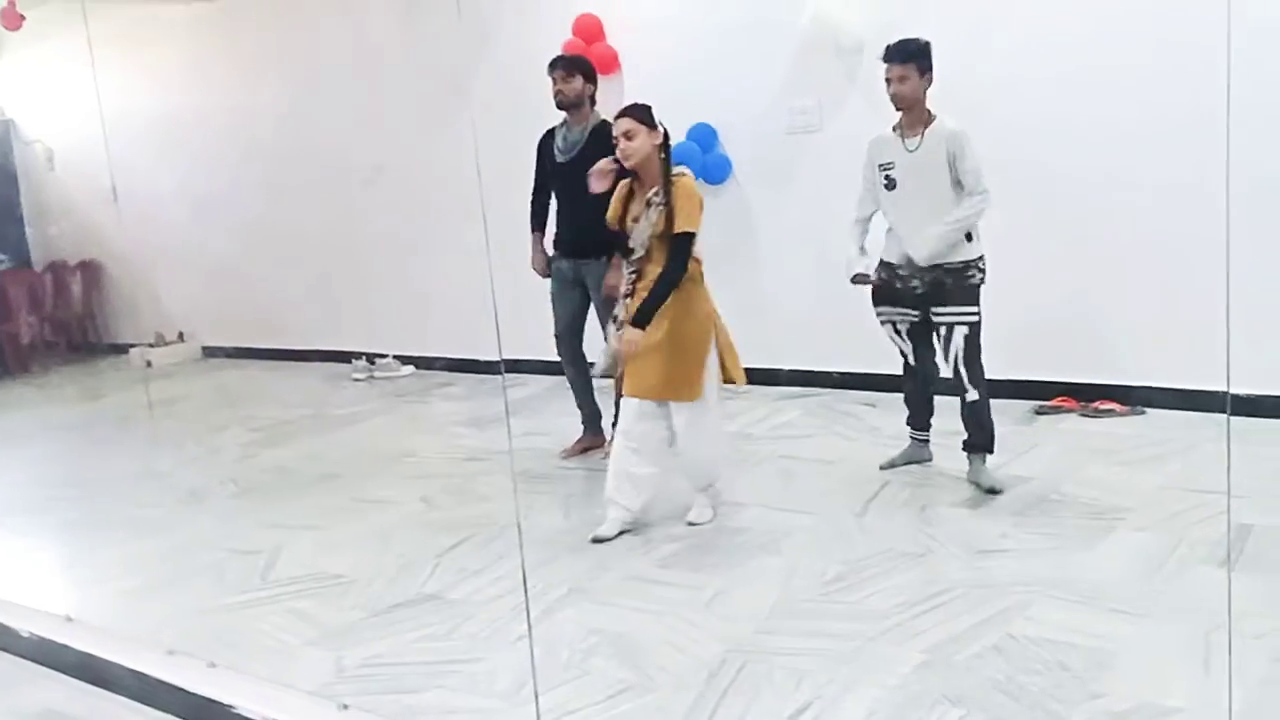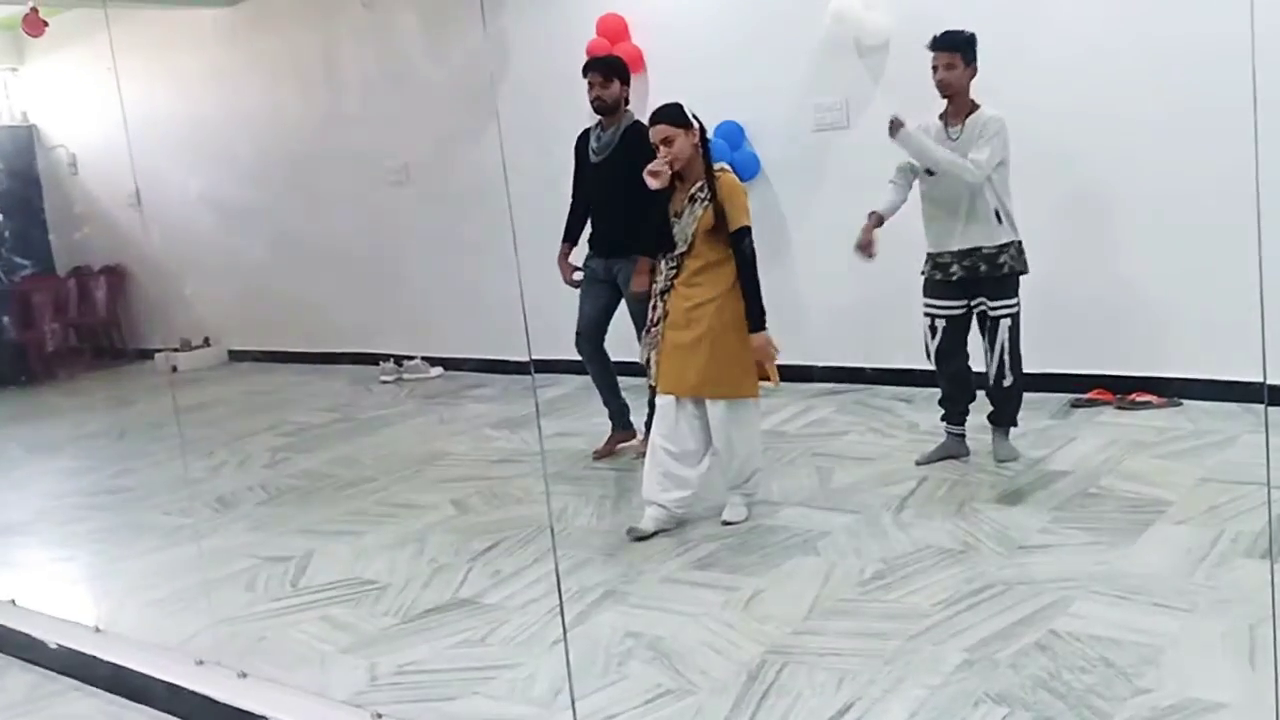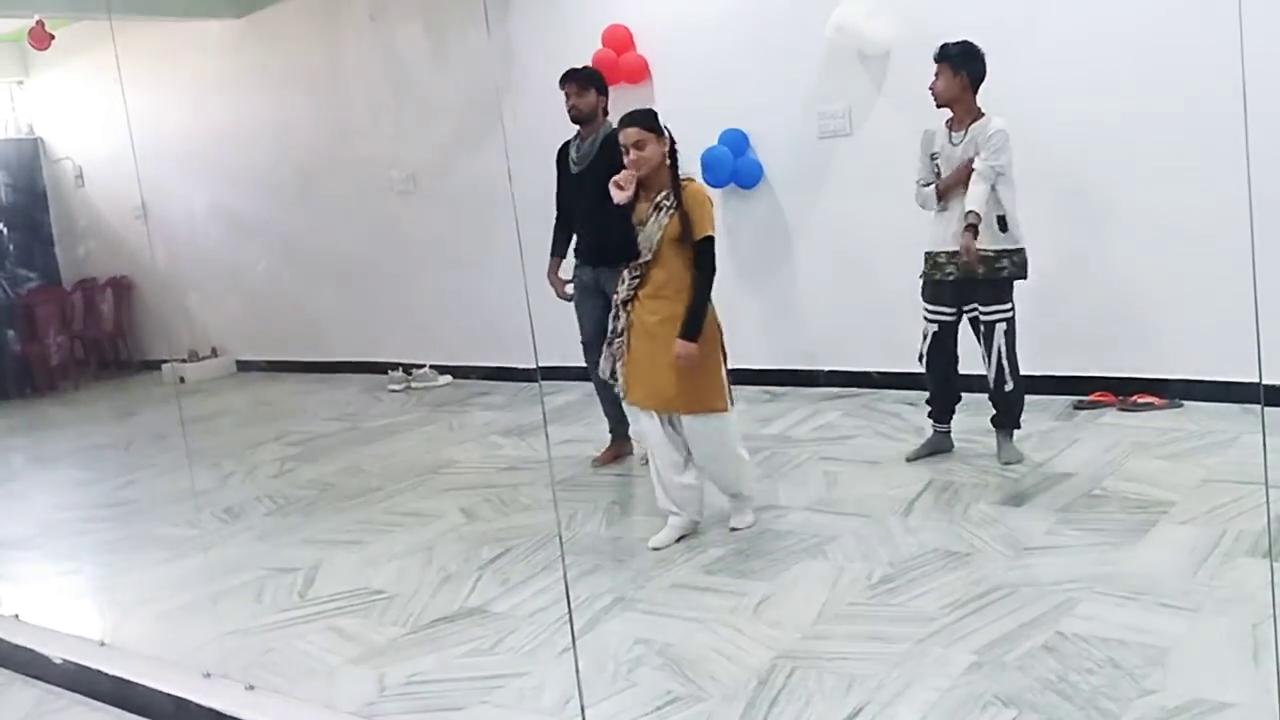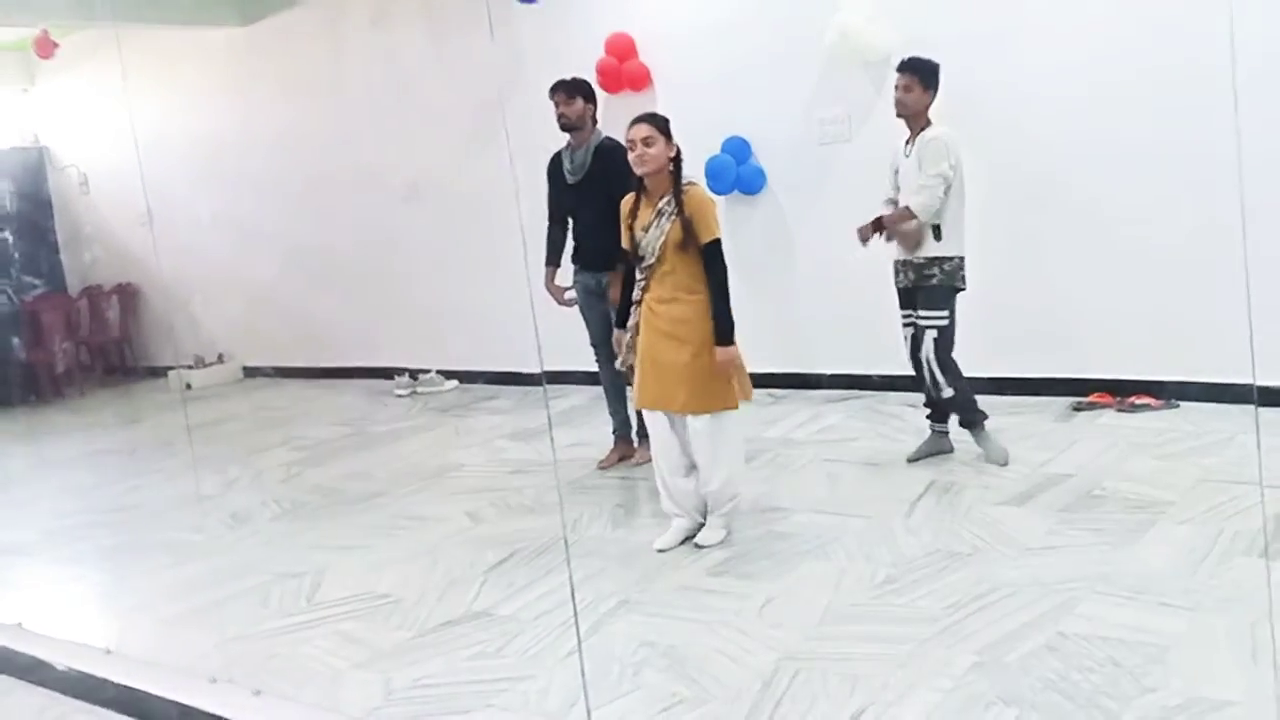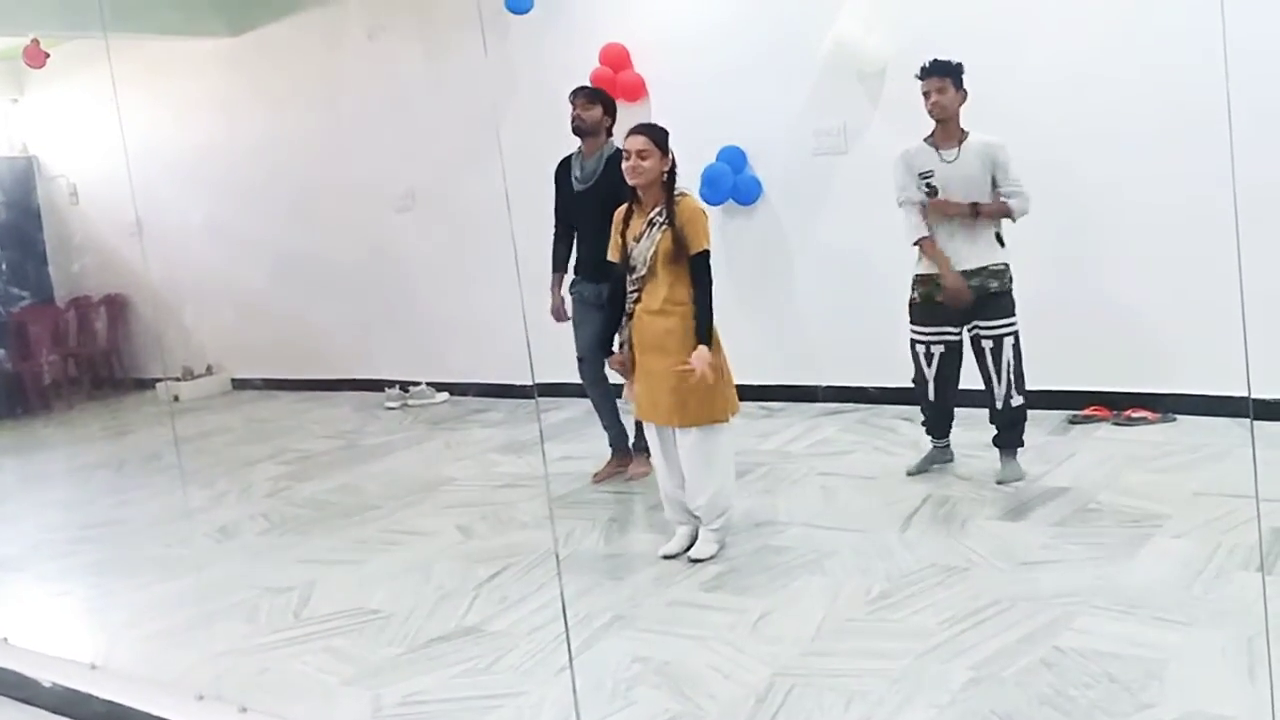
dt=0.7s
person 1, frame 1
left shoulder: (682, 189)
right shoulder: (625, 193)
left elbow: (676, 266)
left wrist: (640, 323)
right wrist: (598, 197)
left hip: (683, 315)
right hip: (639, 316)
left knee: (692, 413)
right knee: (636, 418)
left ankle: (704, 493)
right ankle: (623, 507)
person 1, frame 2
left shoulder: (724, 185)
right shoulder: (669, 189)
left elbow: (745, 257)
left wrist: (756, 324)
right wrist: (653, 194)
left hip: (721, 313)
right hip: (678, 315)
left knee: (730, 409)
right knee: (673, 415)
left ankle: (741, 492)
right ankle: (663, 505)
person 1, frame 3
left shoulder: (691, 195)
right shoulder: (629, 198)
left elbow: (705, 269)
left wrist: (690, 333)
right wrist: (620, 206)
left hip: (686, 323)
right hip: (643, 327)
left knee: (703, 423)
right knee: (655, 427)
left ankle: (741, 493)
right ankle: (681, 512)
person 1, frame 4
left shoulder: (693, 199)
right shoulder: (631, 206)
left elbow: (717, 271)
left wrist: (725, 337)
right wrist: (621, 324)
left hip: (696, 326)
right hip: (653, 329)
left knee: (706, 424)
right knee: (664, 428)
left ankle: (718, 512)
right ankle: (684, 514)
person 1, frame 5
left shoulder: (685, 210)
right shoulder: (623, 217)
left elbow: (703, 281)
right elbow: (620, 284)
left wrist: (705, 342)
right wrist: (612, 345)
left hip: (684, 335)
right hip: (644, 340)
left knee: (699, 433)
right knee: (661, 436)
left ankle: (712, 525)
right ankle: (684, 522)
person 2, frame 1
left shoulder: (951, 137)
right shoulder: (879, 147)
left elbow: (978, 200)
right elbow: (865, 209)
left wrist: (928, 244)
right wrist: (857, 259)
left hip: (954, 269)
right hip: (898, 272)
left knee: (965, 366)
right knee: (915, 362)
left ankle: (978, 460)
right ankle: (918, 441)
person 2, frame 2
left shoulder: (990, 124)
right shoulder: (925, 133)
left elbow: (972, 174)
right elbow: (900, 183)
left wrist: (908, 140)
right wrist: (872, 225)
left hip: (993, 254)
right hip: (942, 259)
left knee: (1002, 350)
right knee: (945, 351)
left ankle: (1001, 431)
right ankle: (954, 435)
person 2, frame 3
left shoulder: (993, 132)
right shoulder: (932, 138)
left elbow: (981, 184)
left wrist: (970, 231)
right wrist: (949, 183)
left hip: (989, 258)
right hip: (940, 258)
left knee: (999, 351)
right knee: (936, 350)
left ankle: (1005, 434)
right ankle: (940, 431)
person 2, frame 4
left shoulder: (938, 140)
right shoulder: (901, 151)
left elbow: (928, 203)
right elbow: (892, 203)
left wrist: (877, 226)
right wrist: (898, 225)
left hip: (939, 264)
right hip: (909, 265)
left knee: (933, 354)
right knee: (920, 355)
left ankle: (978, 428)
right ankle: (940, 432)
person 2, frame 5
left shoulder: (989, 149)
right shoulder: (911, 159)
left elbow: (1018, 201)
right elbow: (915, 222)
left wrist: (968, 210)
right wrist: (946, 272)
left hip: (989, 276)
right hip: (934, 280)
left knee: (1002, 368)
right knee: (931, 371)
left ankle: (1009, 452)
right ankle: (939, 444)
person 3, frame 1
left shoulder: (607, 137)
right shoulder: (549, 141)
right elbow: (540, 196)
left wrist: (618, 262)
right wrist: (537, 243)
left hip: (603, 259)
right hip: (565, 260)
right knee: (567, 344)
right ankle: (592, 428)
person 3, frame 2
left shoulder: (641, 139)
right shoulder: (585, 141)
left elbow: (655, 207)
left wrist: (644, 266)
right wrist: (565, 252)
left hip: (634, 260)
right hip: (598, 259)
right knee: (587, 340)
left ankle: (655, 428)
right ankle: (621, 424)
person 3, frame 3
left shoulder: (620, 147)
right shoulder: (565, 153)
left wrist: (632, 269)
right wrist: (554, 268)
left hip: (622, 268)
right hip: (586, 270)
right knee: (594, 353)
right ankle: (619, 436)
person 3, frame 4
left shoulder: (612, 153)
right shoulder: (557, 163)
right elbow: (557, 223)
left wrist: (624, 274)
right wrist: (550, 275)
left hip: (620, 271)
right hip: (586, 274)
right knee: (605, 355)
left ankle: (646, 436)
right ankle: (622, 439)
person 3, frame 5
left shoulder: (621, 165)
right shoulder: (565, 169)
right elbow: (563, 231)
right wrist: (556, 287)
left hip: (622, 283)
right hip: (585, 285)
right knee: (589, 367)
left ankle: (642, 450)
right ankle: (619, 450)
